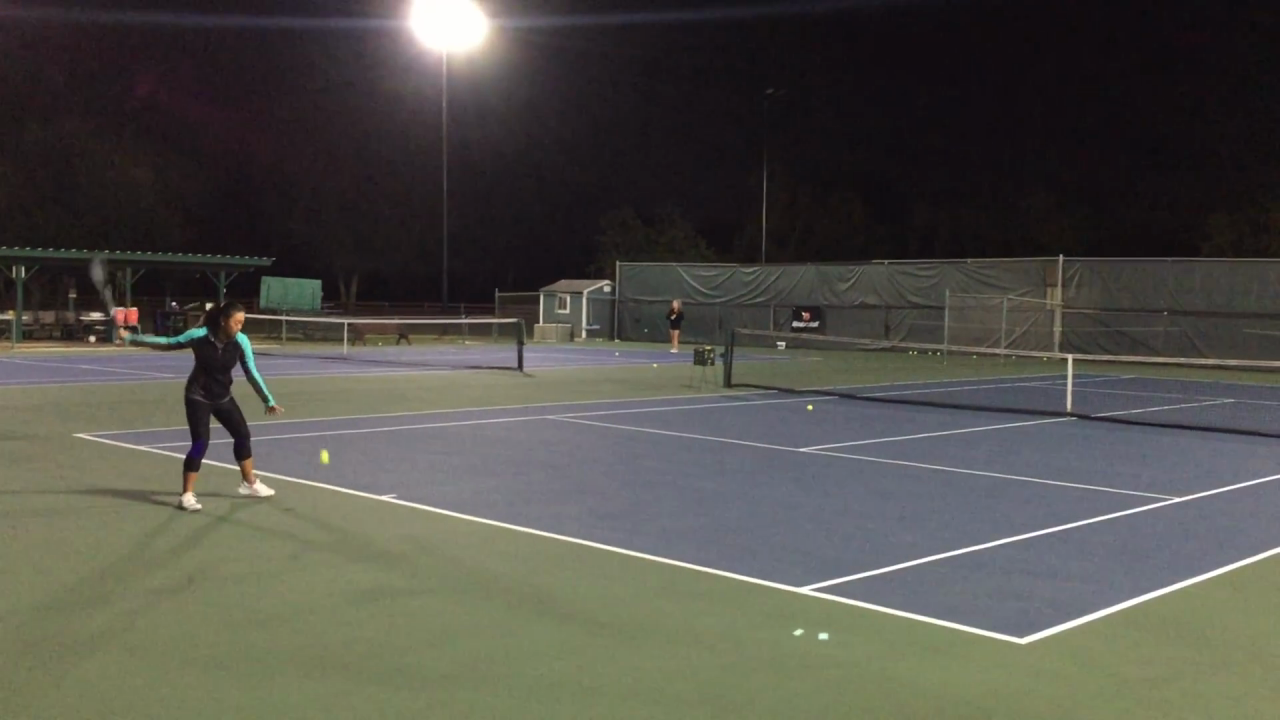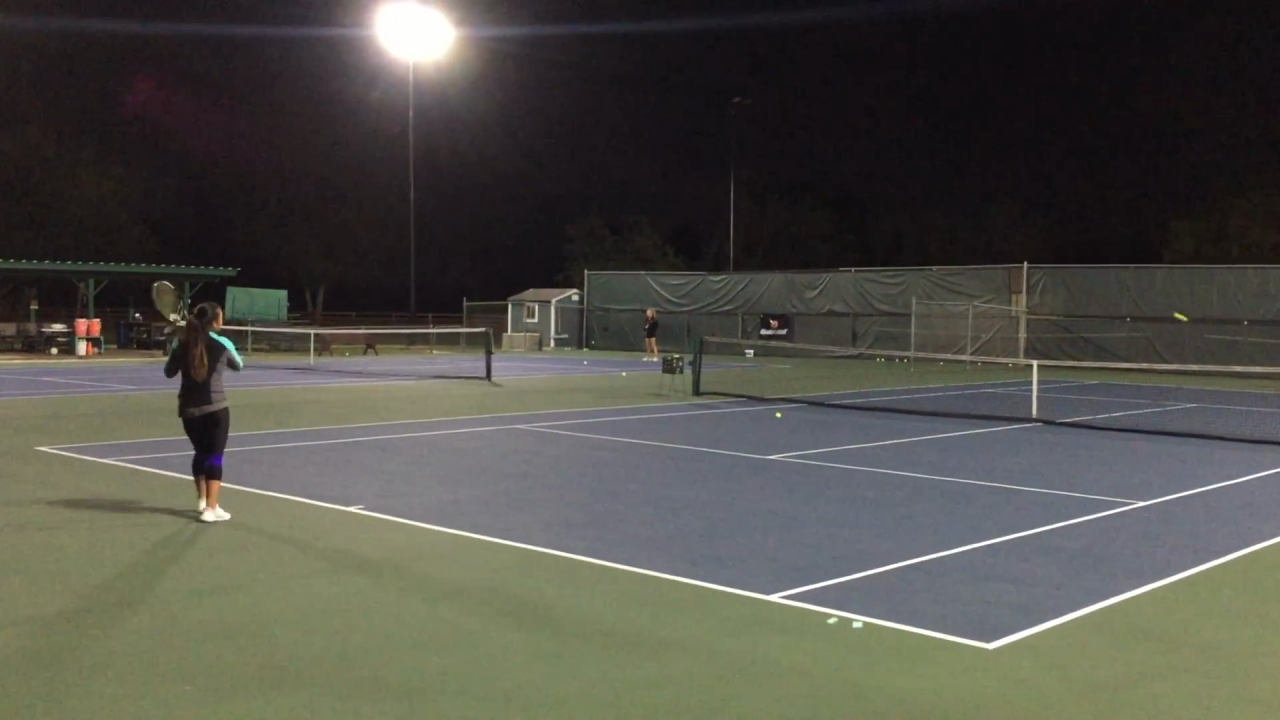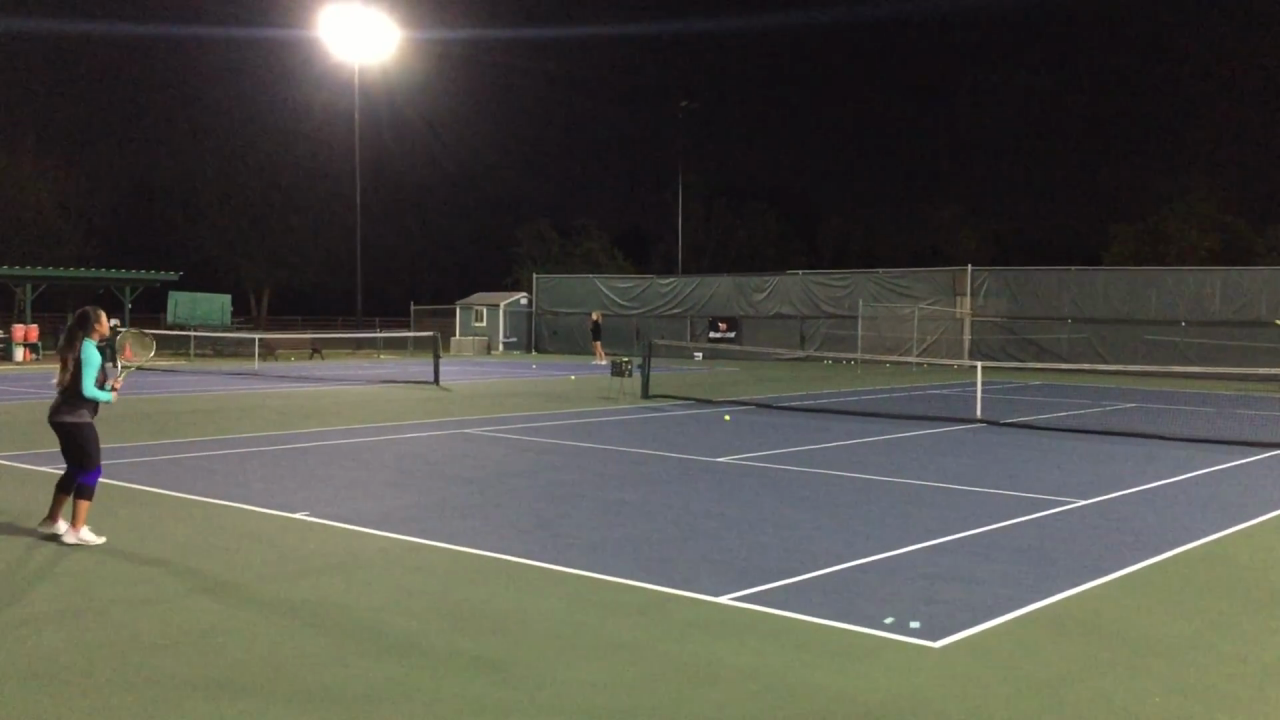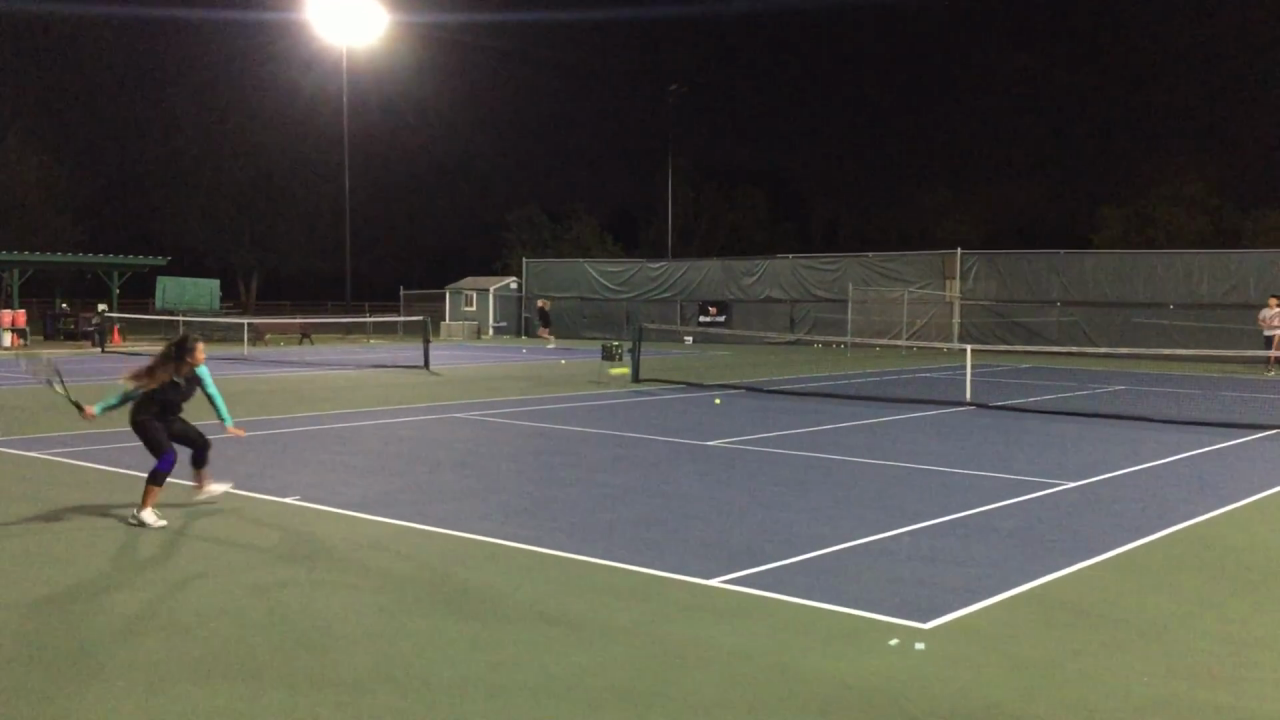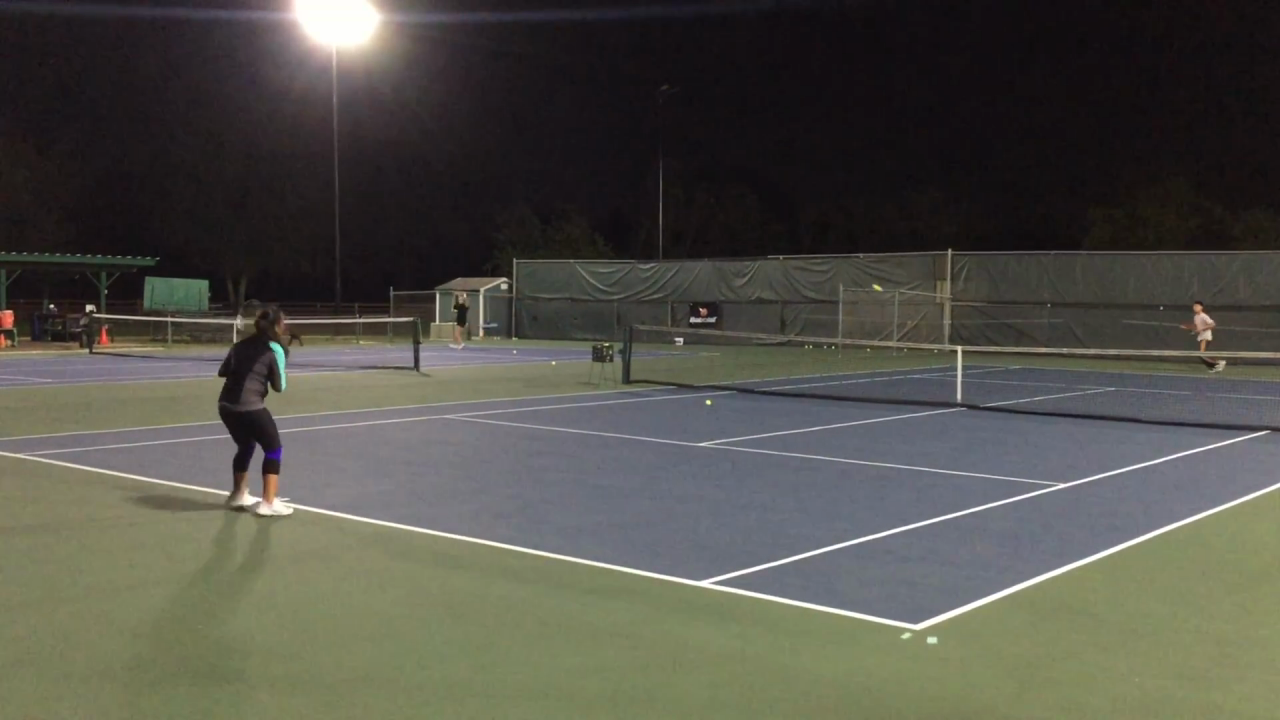
dt=1s
person 1, frame 1
left shoulder: (241, 342)
right shoulder: (199, 336)
left elbow: (252, 374)
right elbow: (167, 344)
left wrist: (269, 401)
right wrist: (131, 338)
left hip: (223, 398)
right hip: (198, 397)
left knee: (243, 435)
right knee: (200, 444)
left ankle: (250, 482)
right ankle: (187, 494)
person 1, frame 2
left shoulder: (181, 344)
right shoulder: (223, 345)
left elbow: (169, 373)
right elbow: (238, 366)
left hip: (189, 409)
right hip: (214, 408)
left knee: (201, 453)
right knee: (214, 456)
left ankle: (203, 500)
right ankle: (211, 509)
person 1, frame 3
left shoulder: (79, 348)
right shoulder: (91, 352)
right elbow: (86, 391)
left wrist: (108, 387)
right wrist: (109, 397)
left hip: (63, 417)
right hip: (76, 419)
left knee: (75, 470)
right knee: (91, 470)
left ankle: (52, 521)
right ankle: (77, 530)
person 1, frame 4
left shoulder: (199, 371)
right shoulder: (161, 376)
left elbow: (213, 394)
right elbow: (129, 395)
left wrist: (227, 423)
right wrist: (98, 409)
left hip: (168, 419)
right hip: (145, 419)
left knee: (202, 444)
right knee: (168, 457)
left ankle: (203, 486)
right ankle: (143, 511)
person 1, frame 5
left shoulder: (241, 345)
right shoulder: (275, 350)
left elbow: (222, 372)
right elbow: (279, 387)
left hip: (226, 405)
right hip: (250, 407)
left knee: (246, 447)
right knee: (273, 449)
left ankle: (238, 496)
right ankle: (268, 503)
